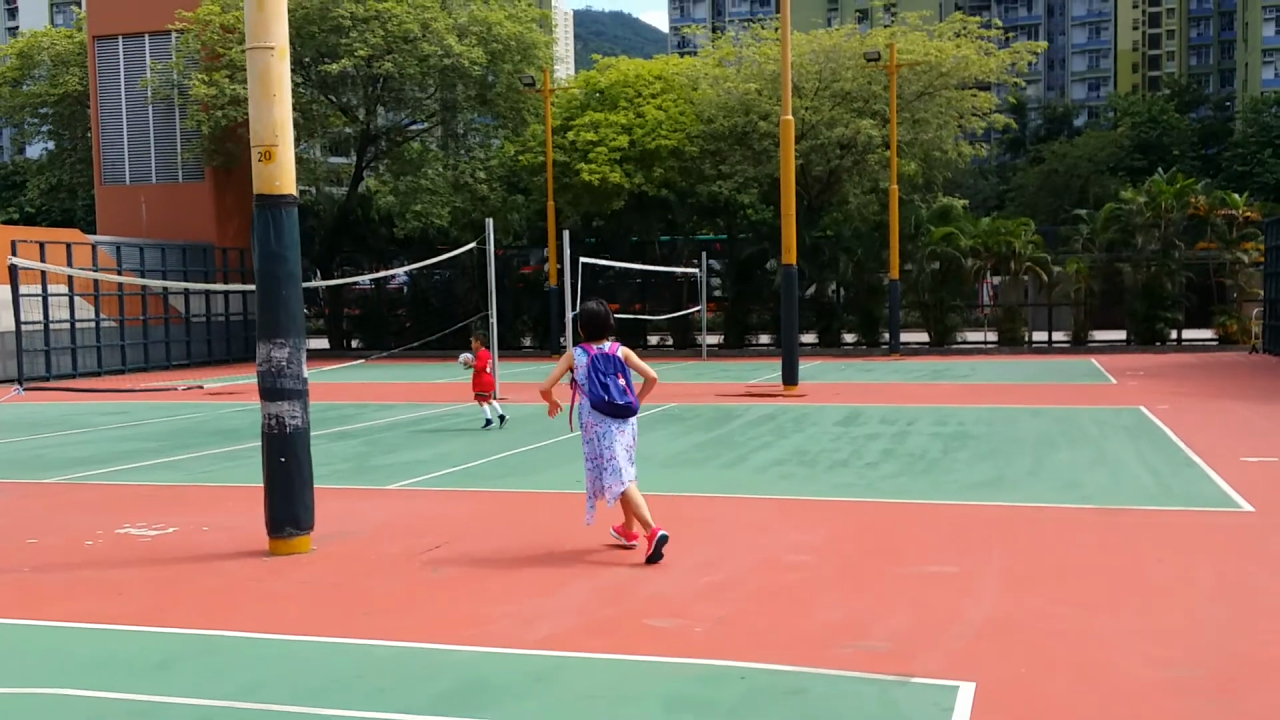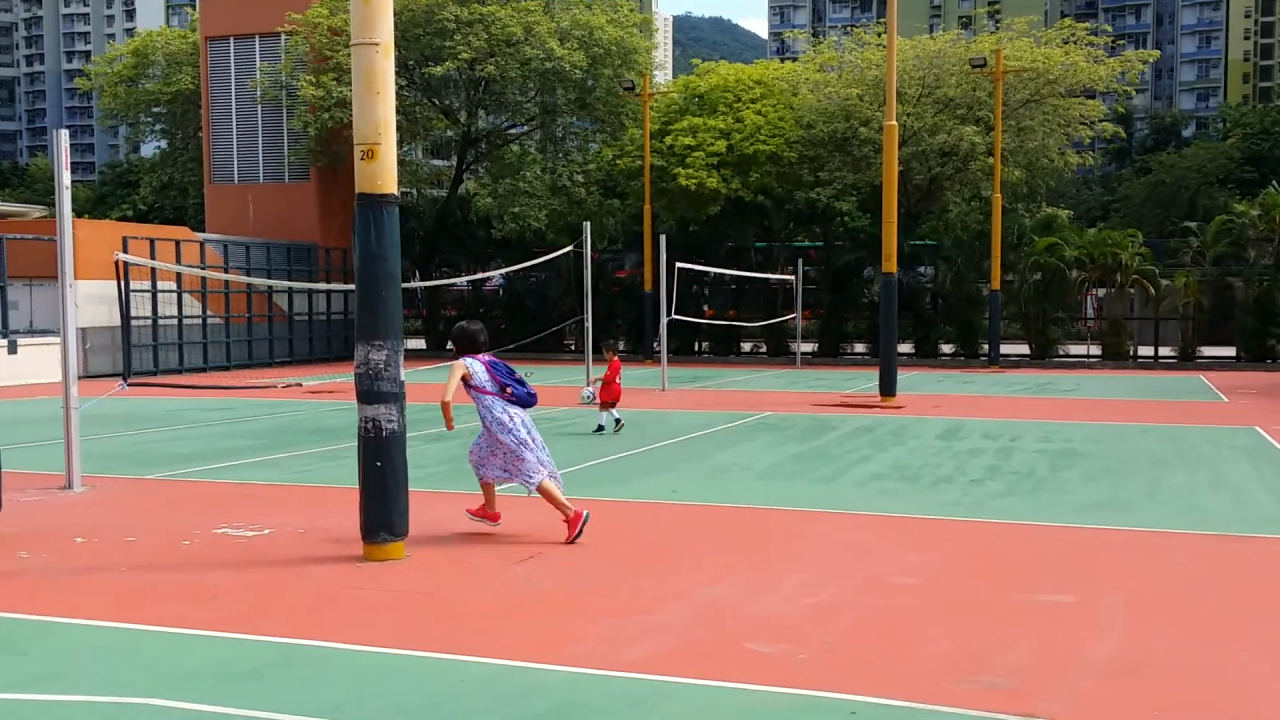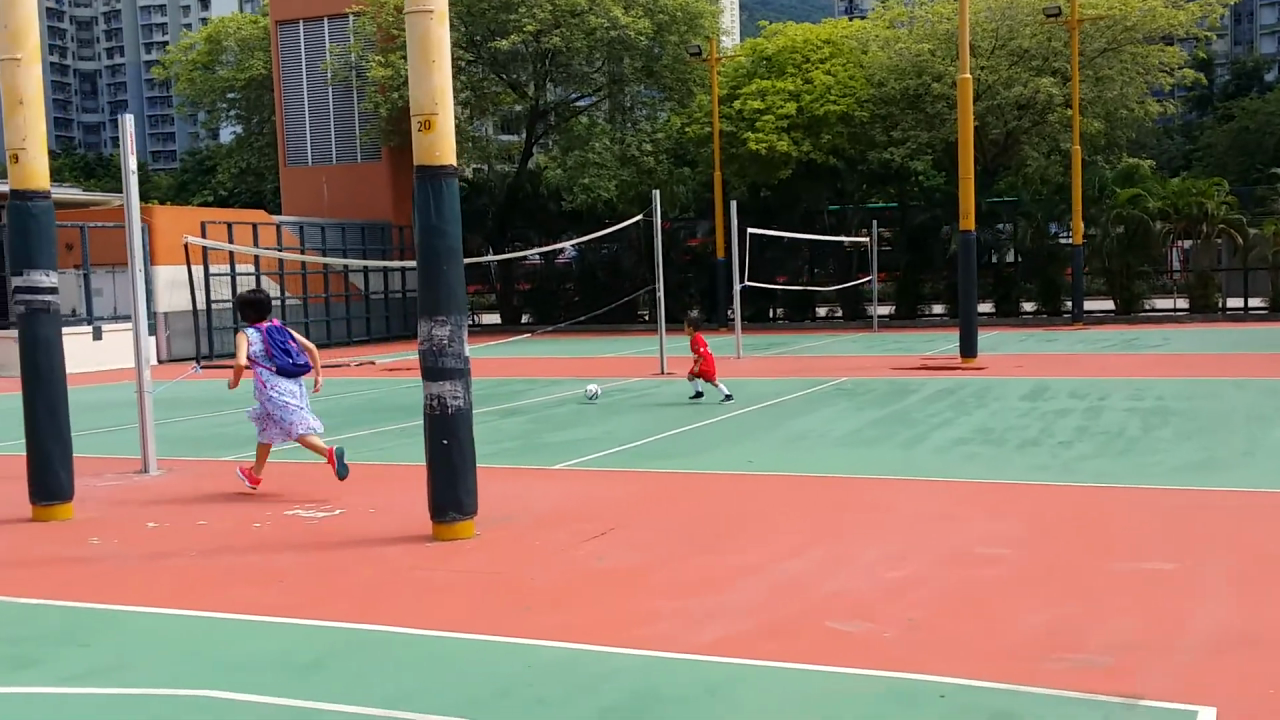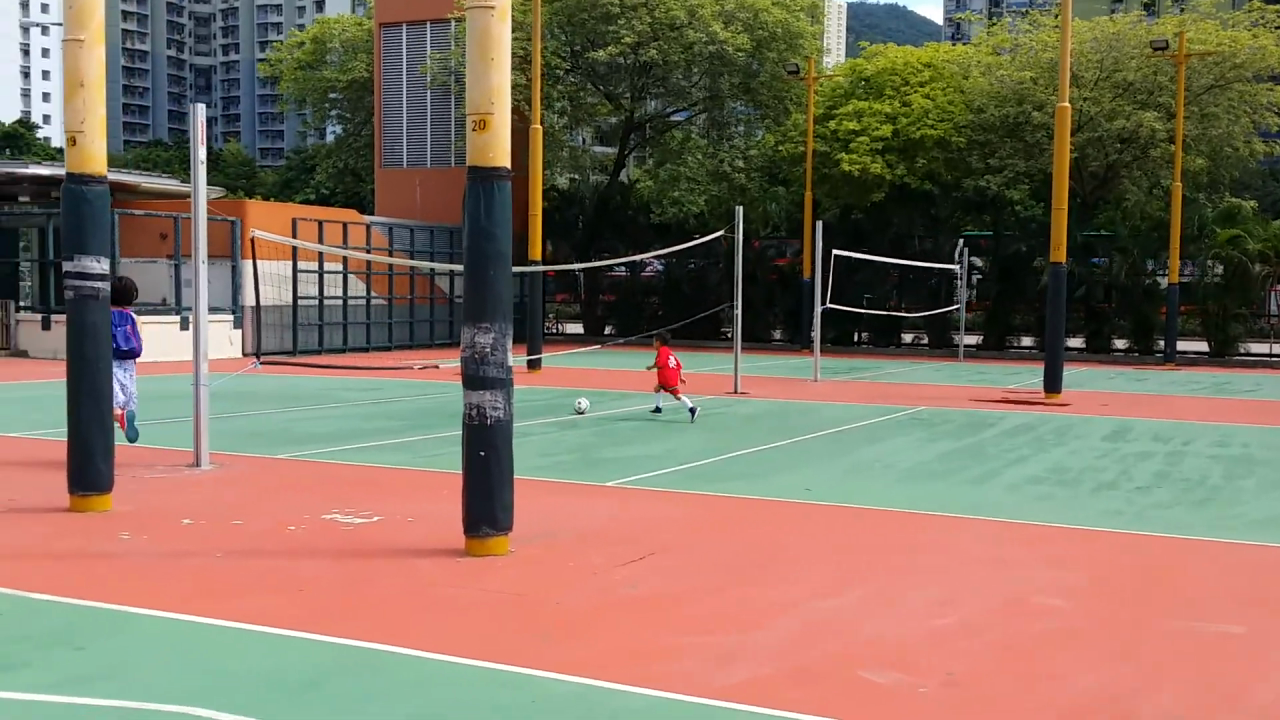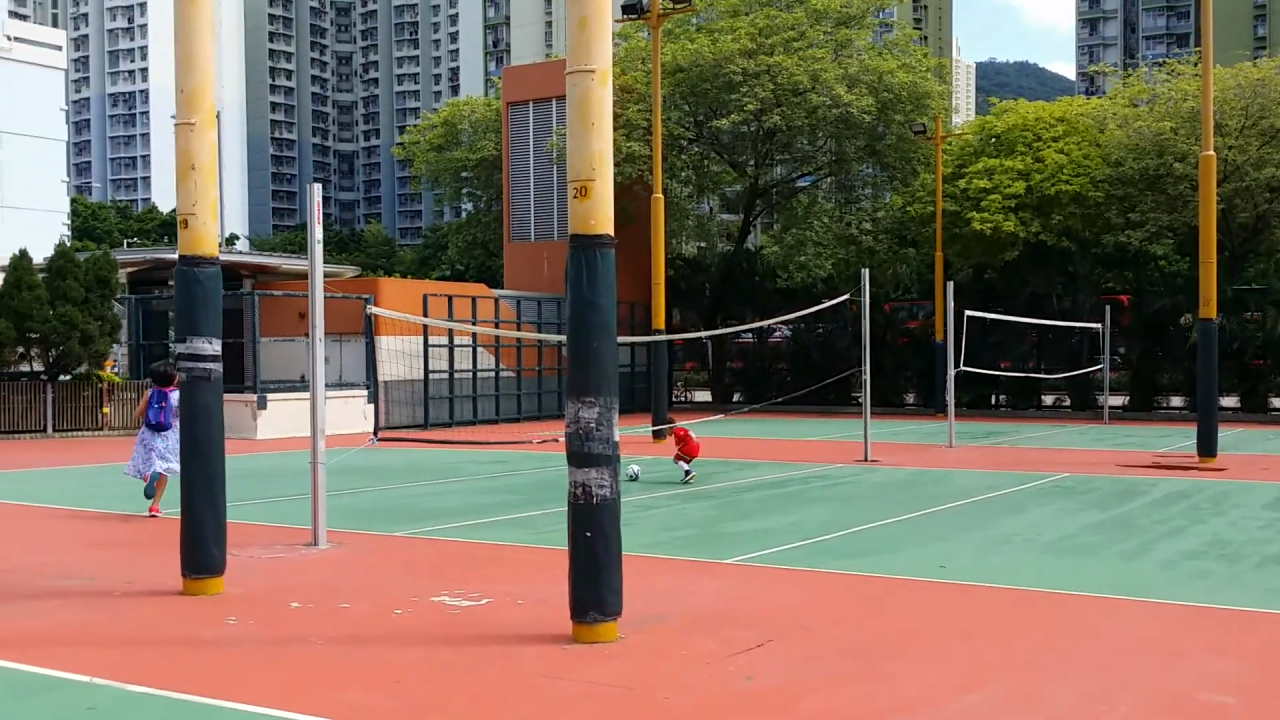
dt=0.7s
person 1, frame 1
left shoulder: (574, 355)
right shoulder: (621, 351)
left elbow: (545, 389)
right elbow: (652, 378)
left wrist: (552, 403)
right wrist: (636, 402)
left hip: (596, 424)
right hip: (623, 420)
left knee: (618, 479)
right knee: (623, 473)
left ankle: (652, 530)
right ankle: (629, 528)
person 1, frame 2
left shoulder: (460, 365)
right shoulder: (488, 361)
left elbow: (446, 399)
left wrist: (449, 420)
left hip: (501, 422)
right hip: (515, 417)
left knee: (529, 472)
right knee: (480, 457)
left ankle: (572, 514)
right ankle: (490, 510)
person 1, frame 3
left shoulder: (244, 334)
right shoulder: (280, 329)
left elbow: (240, 362)
right elbow: (311, 348)
left wrist: (234, 380)
right wrist: (318, 376)
left hip: (273, 387)
right hip: (293, 384)
left knee: (295, 432)
right knee: (266, 428)
left ankle: (331, 454)
right ankle: (255, 474)
person 1, frame 4
right shoulder: (133, 318)
right elbow: (138, 346)
right hip: (126, 365)
left knee: (113, 410)
right knee: (119, 401)
left ankle: (123, 418)
person 1, frame 5
left shoulder: (151, 392)
right shoulder: (179, 394)
left elbow: (138, 414)
left hip: (149, 434)
right hip: (169, 436)
left knee: (149, 465)
right knee: (163, 470)
left ankle: (150, 476)
right ankle: (154, 506)
